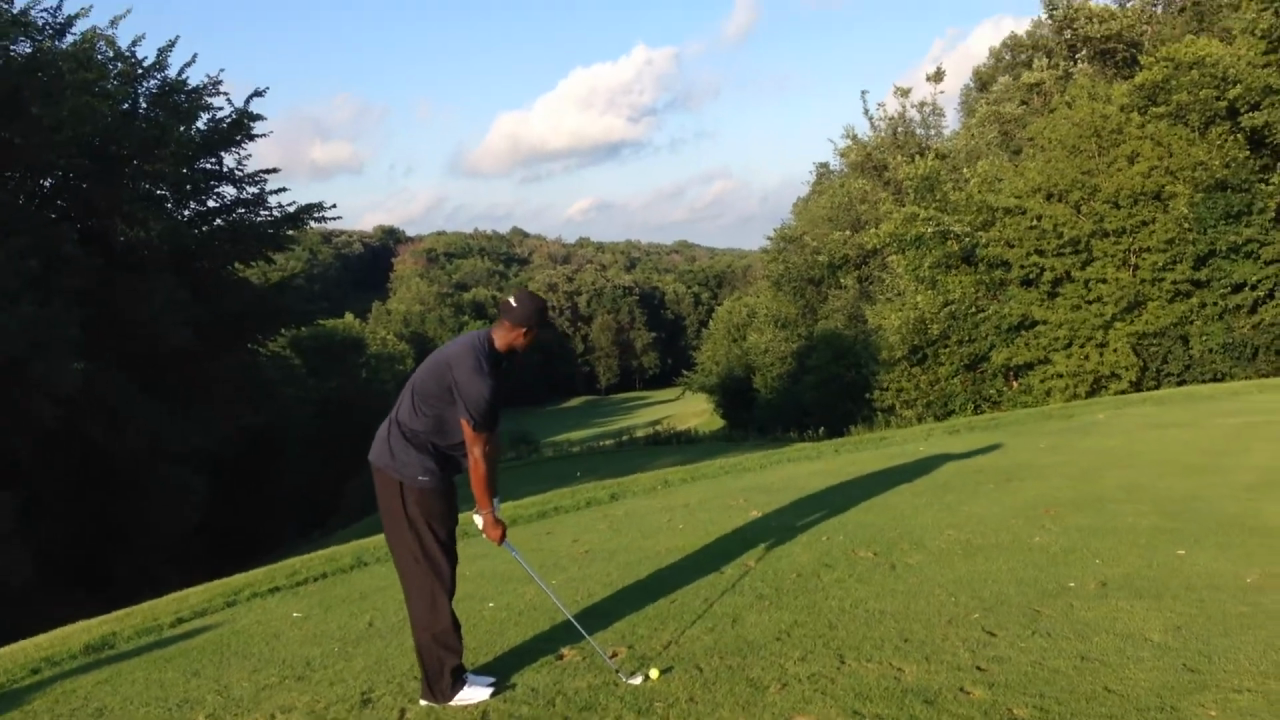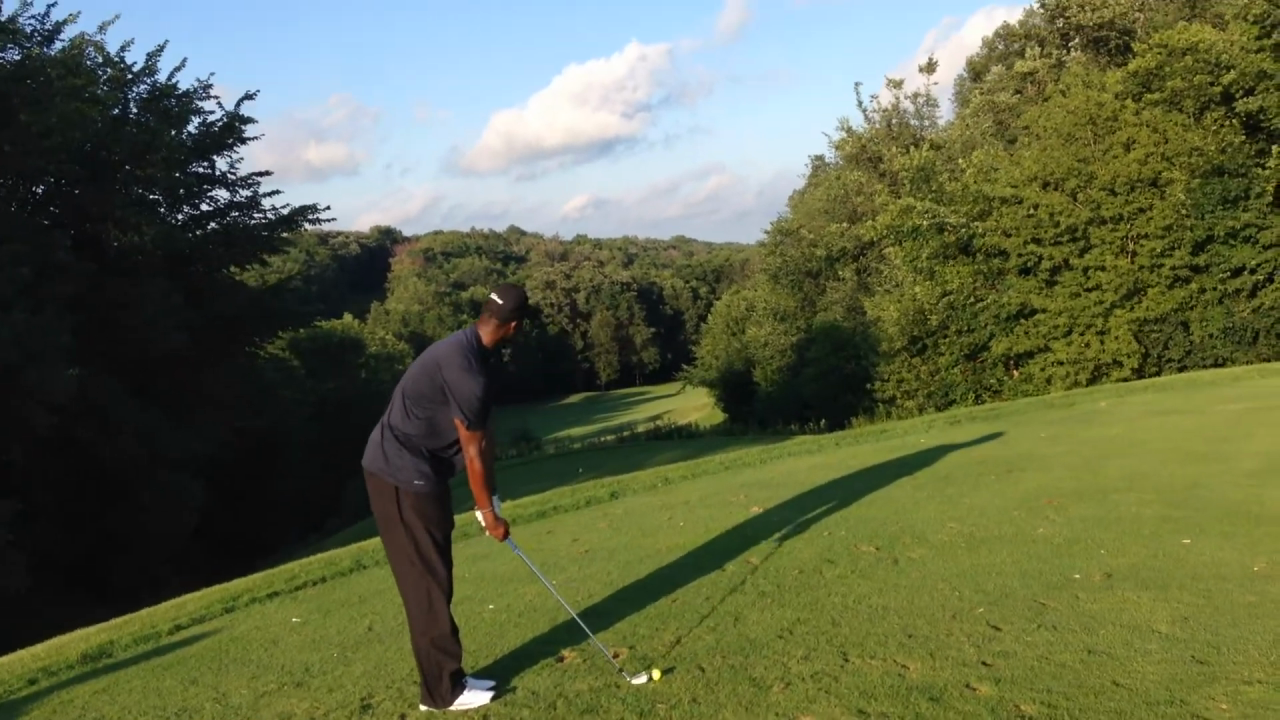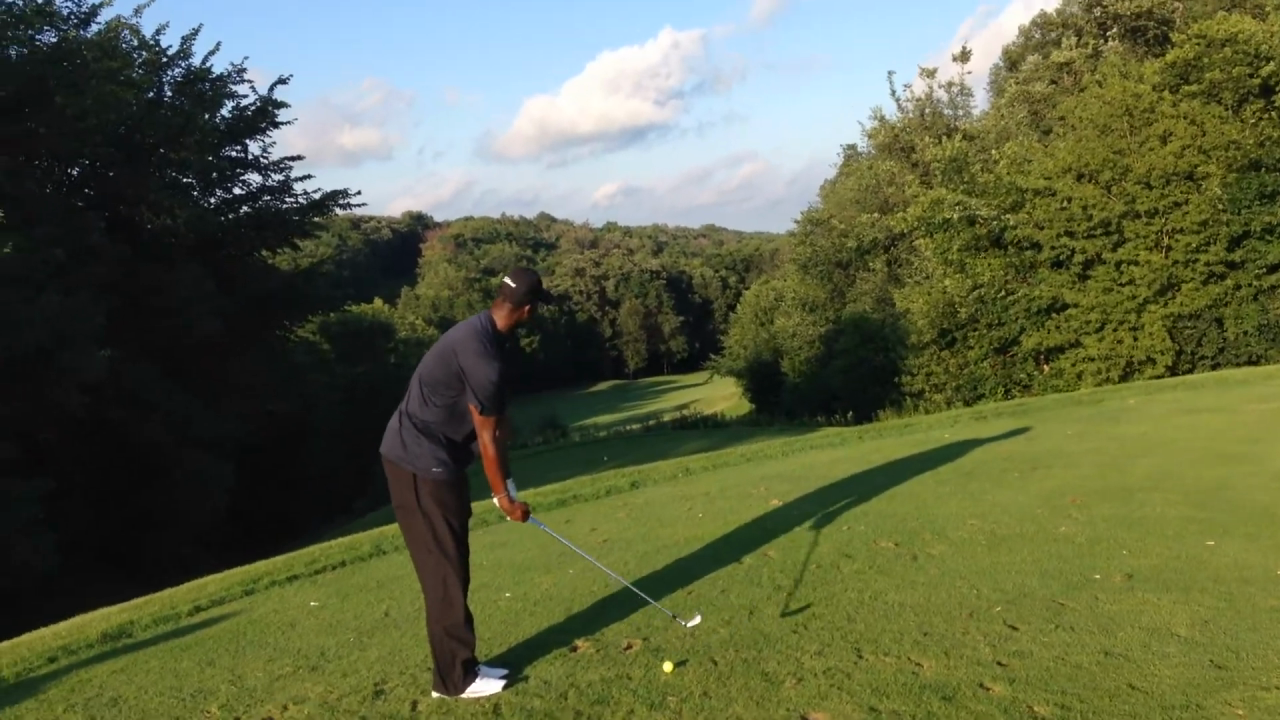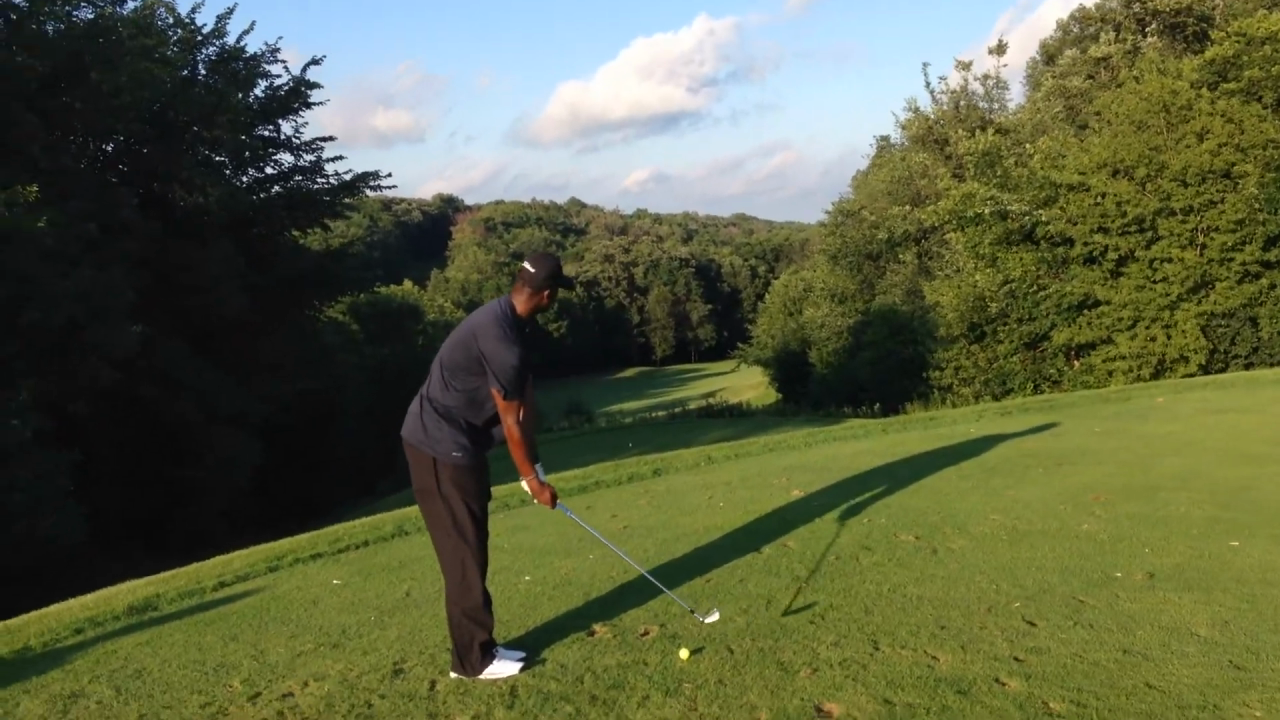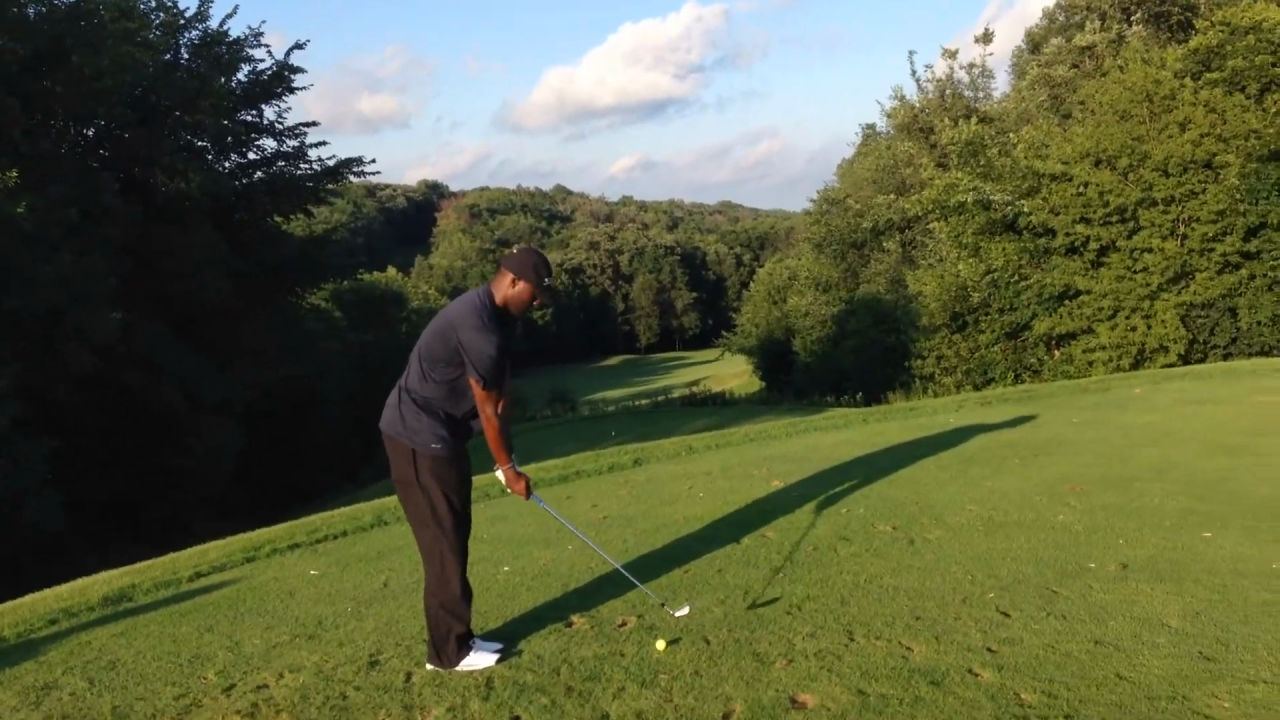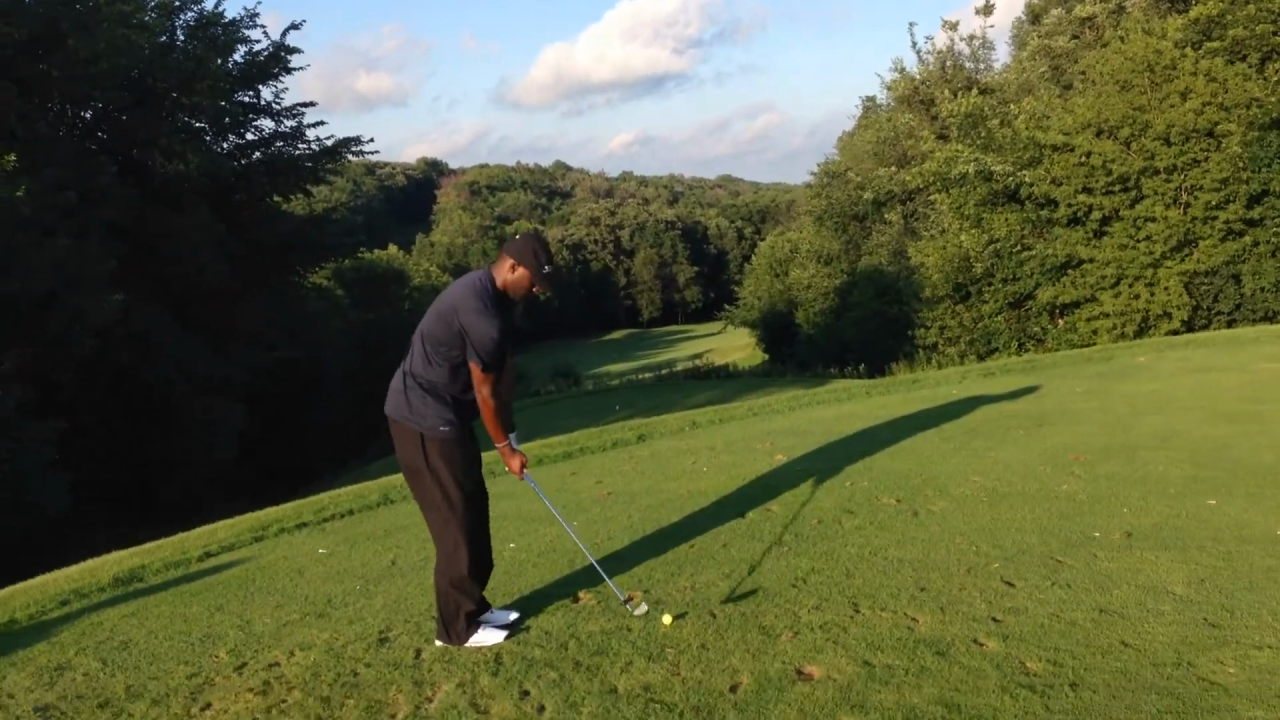
dt=0.3s
person 1, frame 1
left shoulder: (482, 351)
right shoulder: (475, 369)
left elbow: (488, 438)
right elbow: (476, 451)
left wrist: (491, 501)
right wrist: (488, 514)
left hip: (423, 467)
right hip: (407, 471)
left knee: (438, 574)
right knee: (430, 578)
left ankle: (449, 673)
right ankle: (443, 685)
person 1, frame 2
left shoulder: (467, 349)
right shoulder: (466, 369)
left elbow: (483, 437)
right elbow: (472, 450)
left wrist: (491, 497)
right wrist: (489, 513)
left hip: (413, 469)
right hip: (402, 474)
left knee: (434, 579)
right knee: (427, 582)
left ankle: (449, 676)
right ankle: (443, 691)
person 1, frame 3
left shoulder: (483, 335)
right shoulder: (481, 354)
left elbow: (499, 421)
right elbow: (486, 435)
left wrist: (507, 482)
right wrist: (503, 497)
left hip: (433, 457)
right hip: (420, 461)
left knee: (452, 566)
right knee: (444, 569)
left ankle: (460, 664)
right ankle: (454, 678)
person 1, frame 4
left shoulder: (506, 321)
right shoulder: (501, 338)
left elbow: (523, 401)
right elbow: (511, 419)
left wrist: (533, 466)
right wrist: (532, 479)
left hip: (456, 441)
right hip: (441, 445)
left knee: (471, 549)
right knee: (463, 552)
left ankle: (480, 645)
right ankle: (473, 658)
person 1, frame 5
left shoulder: (492, 313)
right shoulder: (479, 327)
left elbow: (501, 393)
right elbow: (488, 408)
left wrist: (508, 458)
right wrist: (508, 469)
left hip: (438, 433)
right hip: (420, 437)
left knee: (454, 538)
right knee: (444, 543)
left ankle: (458, 636)
right ankle: (448, 650)
person 1, frame 6
left shoulder: (488, 293)
right shoulder: (482, 311)
left elbow: (501, 374)
right elbow: (485, 392)
left wrist: (509, 433)
right wrist: (504, 448)
left hip: (440, 413)
right hip: (425, 418)
left knee: (472, 512)
right knee: (456, 522)
left ankle: (474, 609)
right ankle: (457, 627)
